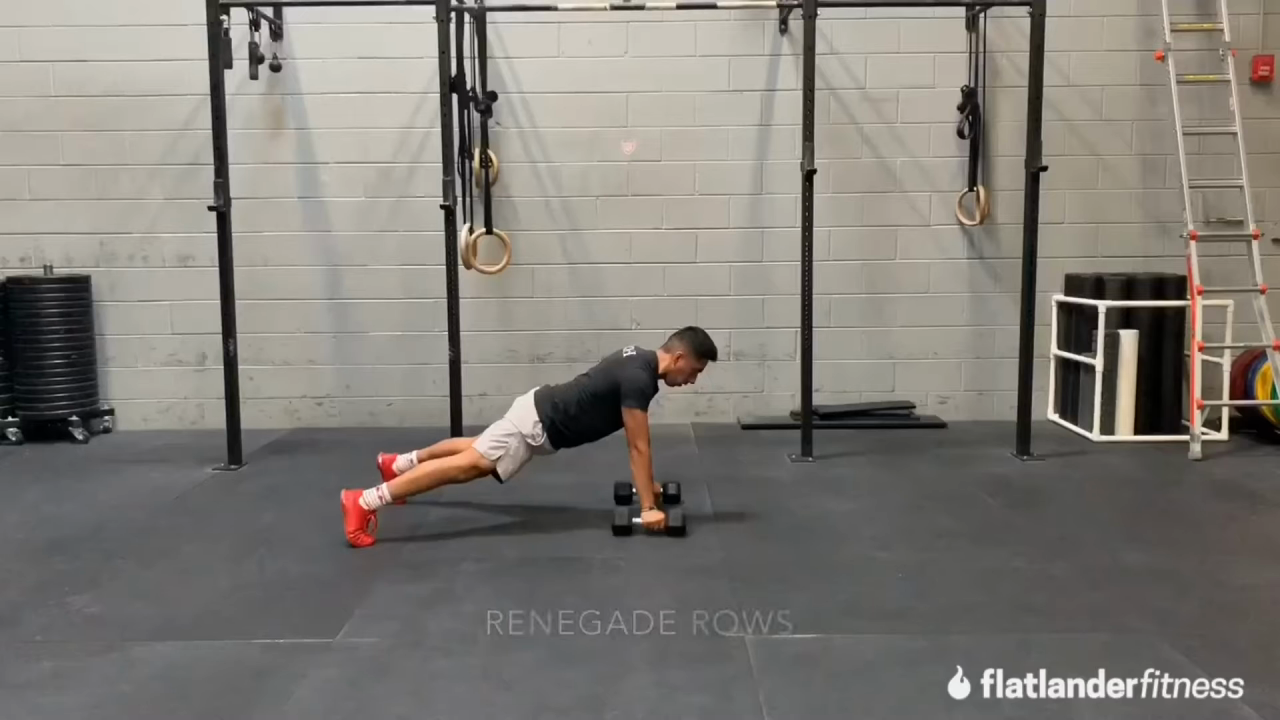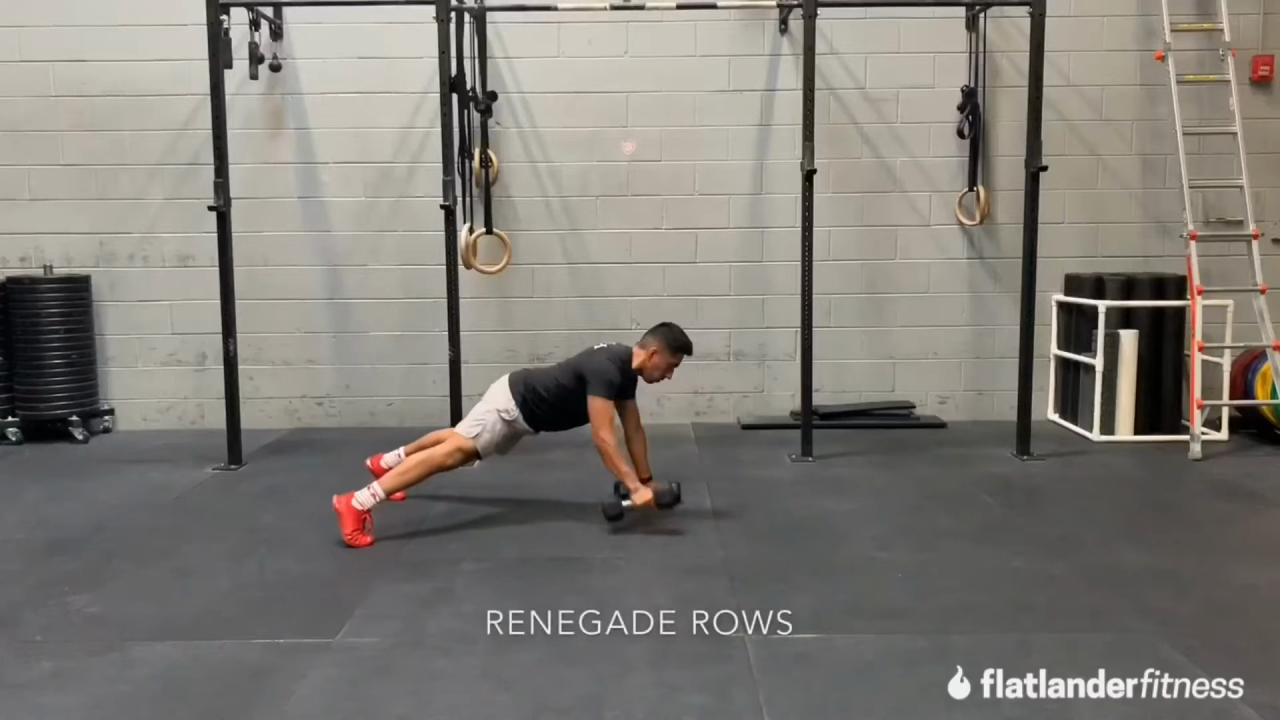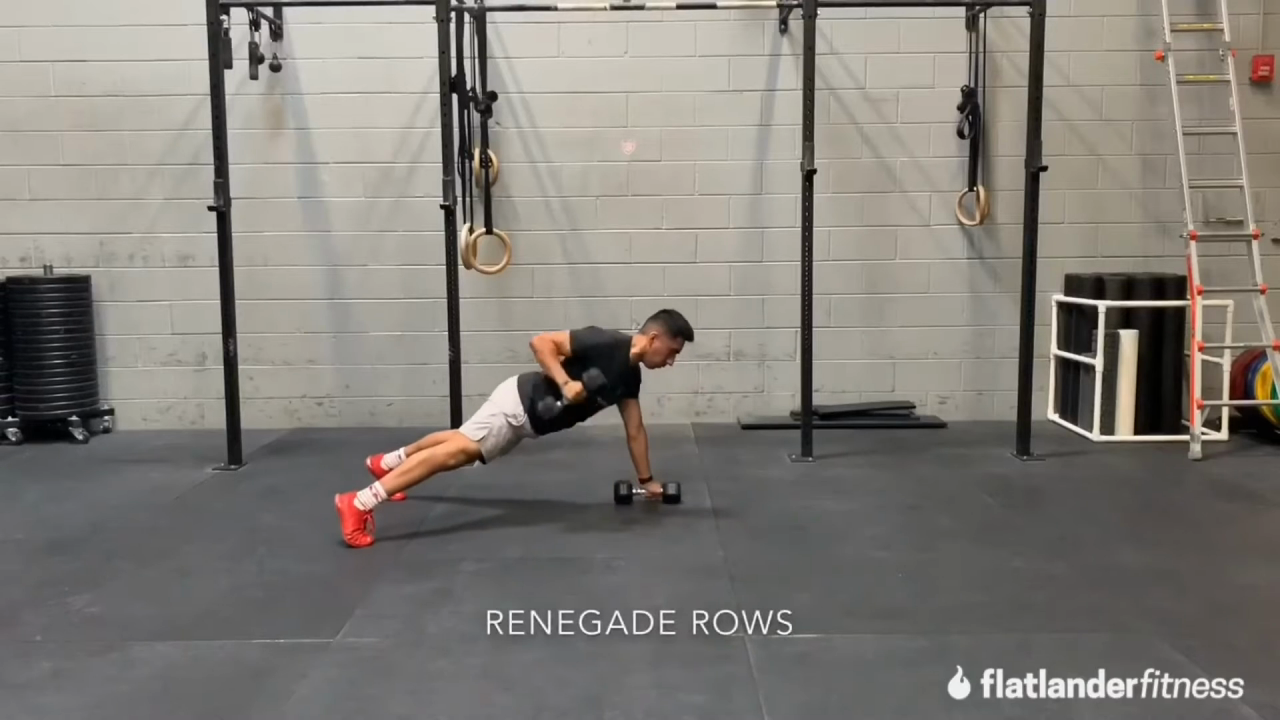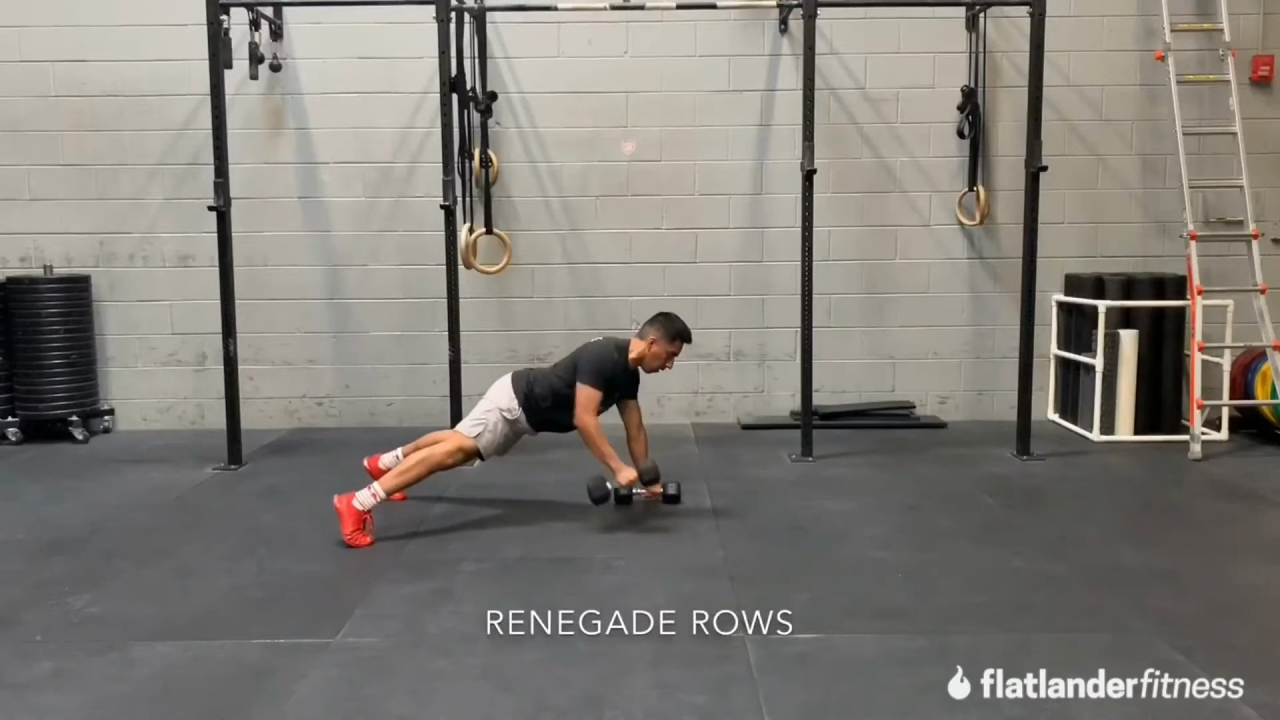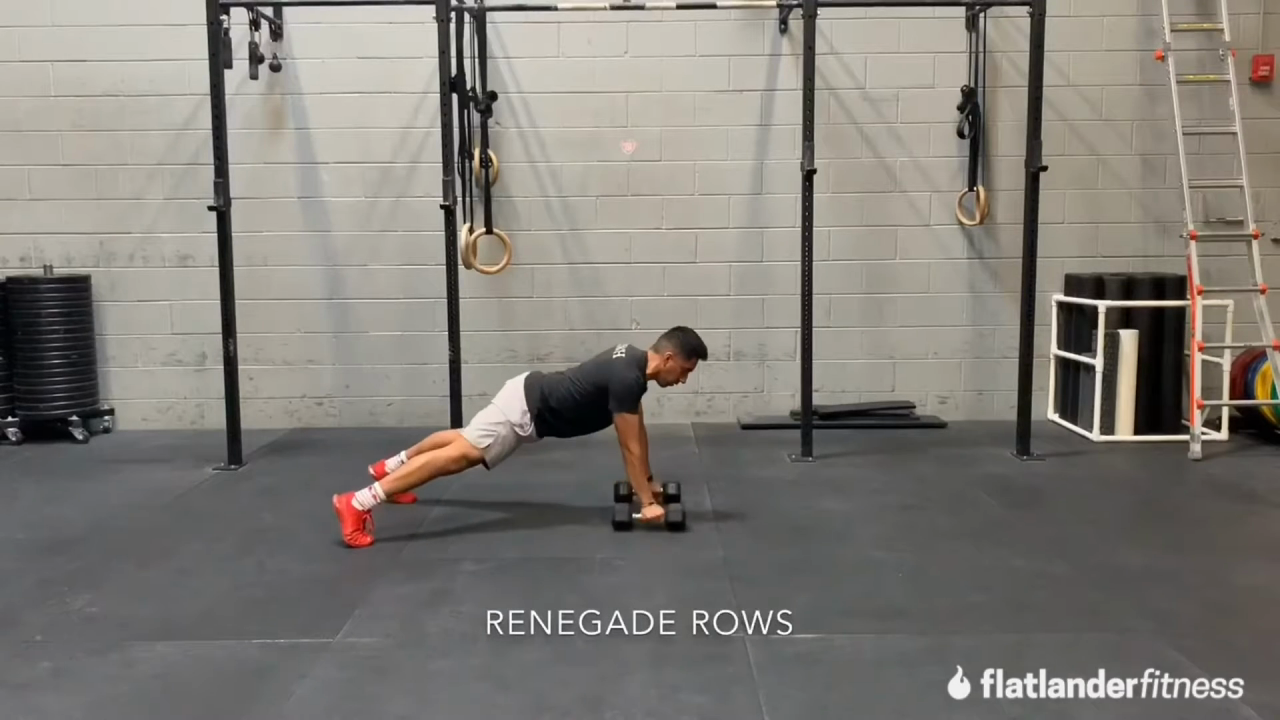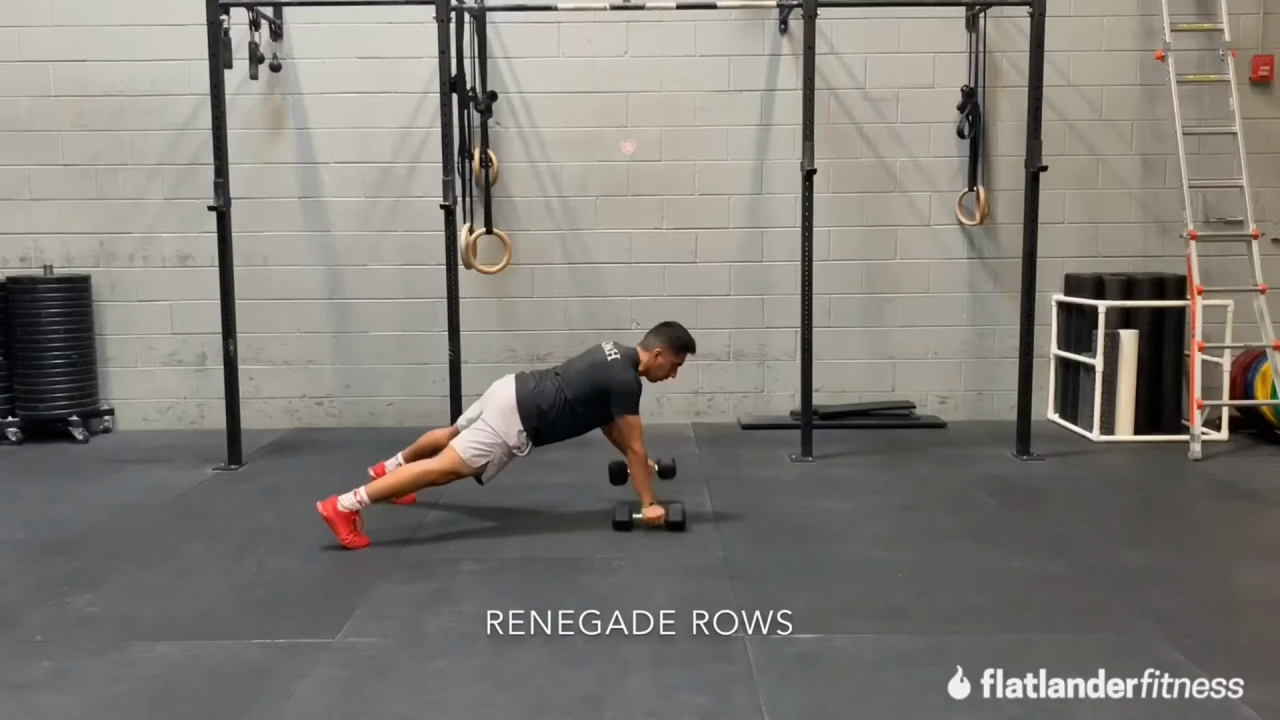
dt=0.4s
person 1, frame 1
left shoulder: (641, 361)
right shoulder: (639, 378)
left elbow: (638, 442)
right elbow: (638, 446)
left wrist: (648, 483)
right wrist: (648, 506)
left hip: (542, 410)
right hip: (540, 422)
left knee: (476, 448)
right knee: (470, 464)
left ankle: (399, 464)
right ankle: (365, 501)
person 1, frame 2
left shoulder: (624, 367)
right shoulder: (608, 368)
left elbow: (634, 429)
right elbow: (603, 437)
left wrist: (646, 479)
right wrist: (634, 489)
left hip: (524, 409)
right hip: (514, 402)
left knee: (460, 438)
right knee: (454, 451)
left ankle: (388, 462)
right ankle: (358, 503)
person 1, frame 3
left shoulder: (630, 372)
right shoulder: (605, 343)
left elbow: (635, 429)
right elbow: (540, 341)
left wrist: (647, 480)
right wrist: (566, 384)
left hip: (532, 416)
right hip: (521, 402)
left knee: (459, 440)
right knee: (457, 451)
left ankle: (386, 462)
right ankle: (359, 503)
person 1, frame 4
left shoulder: (629, 373)
right shoulder: (605, 356)
left elbow: (635, 429)
right elbow: (583, 420)
right wrist: (618, 468)
left hip: (528, 414)
right hip: (516, 399)
left knee: (457, 440)
right knee: (455, 450)
left ankle: (384, 462)
right ankle: (358, 503)
person 1, frame 5
left shoulder: (634, 363)
right shoulder: (627, 378)
left elbow: (639, 429)
right elbow: (630, 446)
left wrist: (649, 481)
right wrist: (647, 502)
left hip: (529, 395)
right hip: (525, 409)
left knee: (462, 438)
right knee: (457, 456)
left ankle: (390, 467)
right ankle: (359, 503)
person 1, frame 6
left shoulder: (619, 355)
right shoulder: (625, 380)
left elbow: (606, 420)
right elbow: (634, 447)
left wrist: (640, 465)
right wrist: (648, 503)
left hip: (513, 389)
right hip: (518, 418)
left knee: (451, 436)
right knee: (448, 467)
left ankle: (389, 468)
right ankle: (346, 505)
